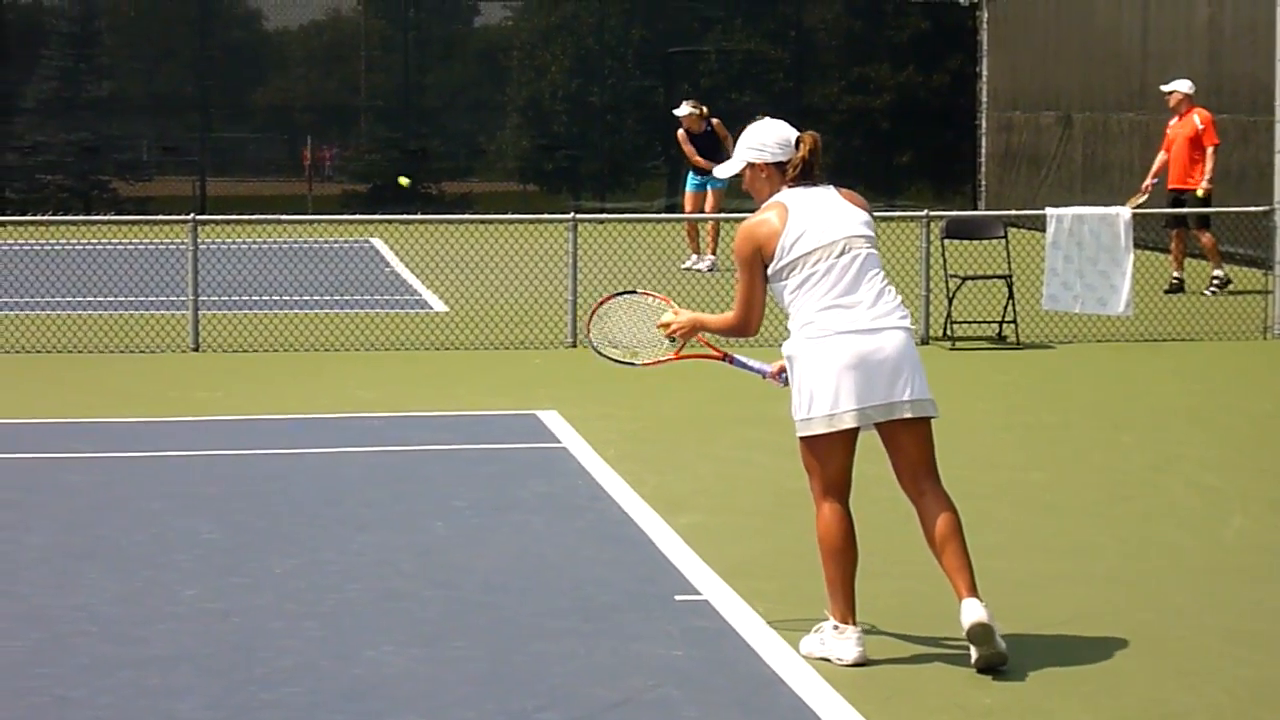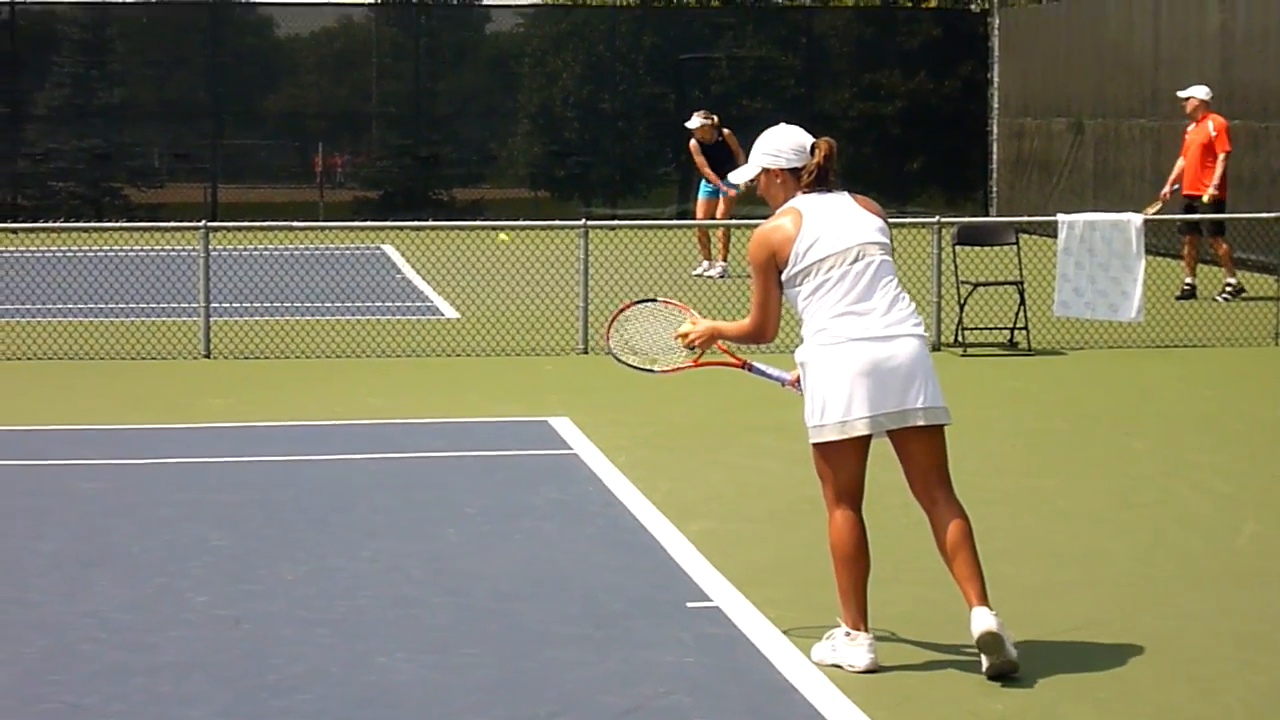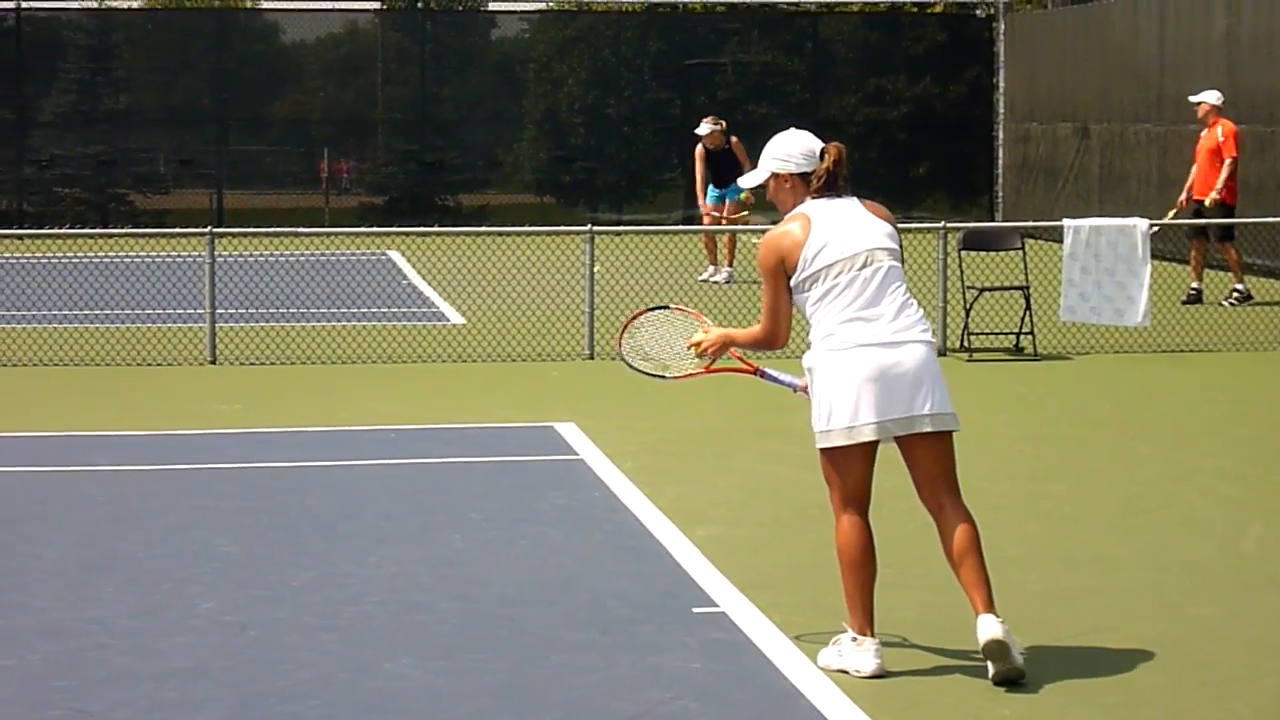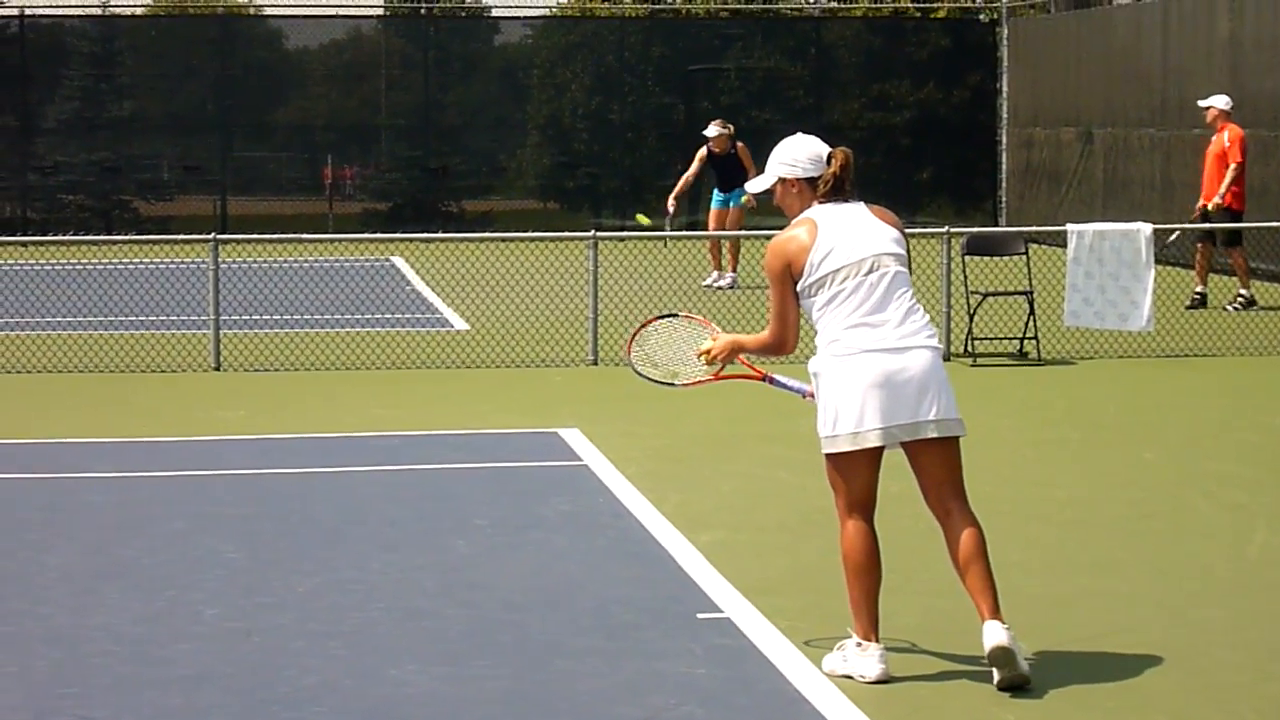
dt=0.1s
person 1, frame 1
left shoulder: (757, 228)
right shoulder: (854, 202)
left elbow: (745, 323)
left wrist: (692, 322)
left hip: (827, 357)
right hip: (893, 343)
left knee: (831, 498)
right knee: (925, 486)
left ankle: (842, 630)
right ankle: (971, 606)
person 1, frame 2
left shoulder: (771, 235)
right shoulder: (869, 209)
left elbow: (761, 329)
left wrist: (711, 331)
left hip: (840, 364)
right hip: (906, 349)
left knee: (843, 504)
right knee: (937, 494)
left ankle: (854, 637)
right ankle: (982, 614)
person 1, frame 3
left shoulder: (780, 239)
right shoulder: (879, 214)
left elbow: (773, 335)
left wrist: (722, 338)
left hip: (848, 370)
right hip: (914, 354)
left knee: (850, 510)
right knee: (945, 500)
left ankle: (861, 642)
right ankle: (989, 621)
person 1, frame 4
left shoulder: (786, 245)
right shoulder: (886, 220)
left elbow: (781, 341)
left wrist: (731, 345)
left hip: (853, 375)
right hip: (919, 360)
left knee: (855, 515)
right knee: (951, 506)
left ankle: (866, 647)
right ankle: (994, 628)
person 2, frame 1
left shoulder: (1202, 117)
right shoulder: (1173, 122)
left elbow: (1211, 150)
right elbow: (1164, 153)
left wrist: (1207, 178)
right wrist: (1150, 177)
left hip: (1195, 188)
right hip: (1175, 186)
left knee: (1200, 230)
right knee: (1176, 232)
left ankle: (1220, 275)
right ankle: (1177, 279)
person 2, frame 2
left shoulder: (1217, 124)
right shoulder: (1191, 128)
left elbow: (1223, 156)
left wrist: (1215, 185)
right wrist: (1169, 184)
left hip: (1210, 193)
right hip: (1190, 193)
left knee: (1215, 238)
right knee: (1189, 239)
left ankle: (1233, 283)
right ankle: (1189, 284)
person 2, frame 3
left shoulder: (1226, 129)
right shoulder: (1205, 132)
left elbow: (1230, 162)
left wrist: (1217, 190)
right wrist: (1186, 192)
left hip: (1219, 199)
right hip: (1200, 198)
left knee: (1225, 243)
right knee: (1197, 243)
left ankle: (1241, 289)
right ankle: (1196, 289)
person 2, frame 4
left shoulder: (1234, 134)
right shoulder: (1217, 136)
left elbow: (1235, 167)
left wrist: (1221, 195)
right wrist: (1202, 199)
left hip: (1226, 203)
right hip: (1210, 203)
left knee: (1232, 248)
right knee: (1202, 247)
left ankle: (1245, 294)
right ankle: (1200, 293)
